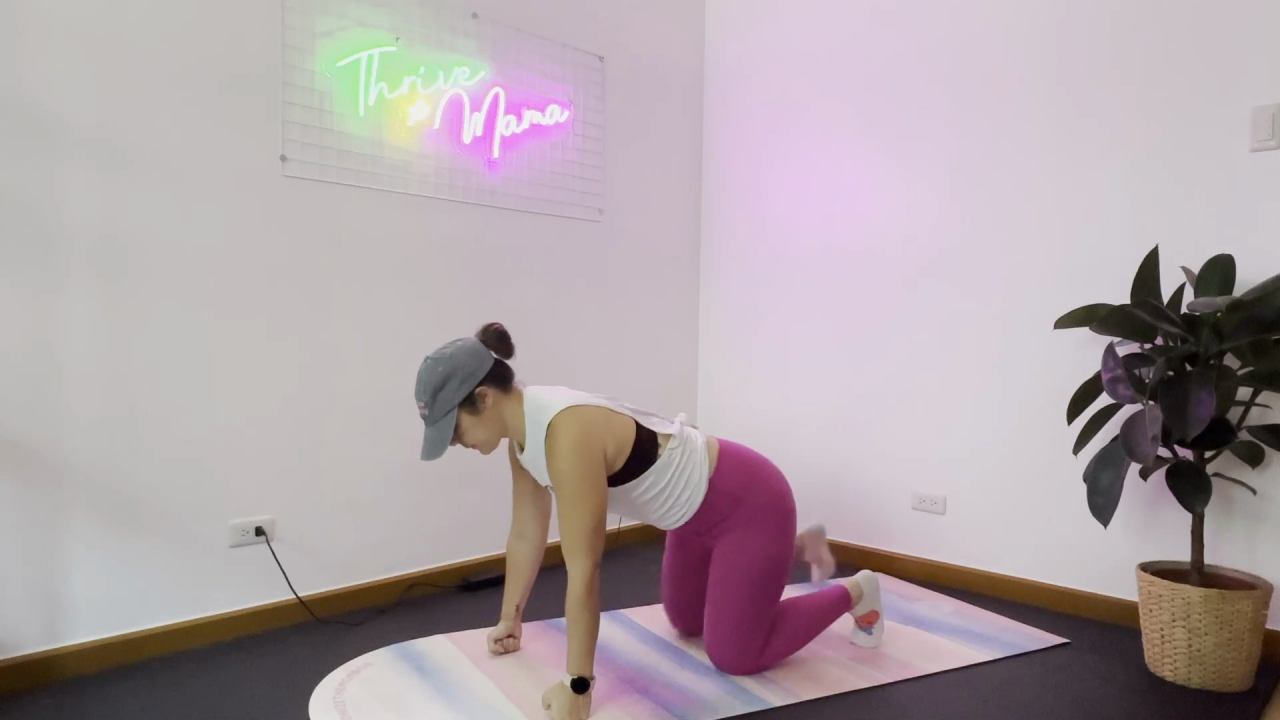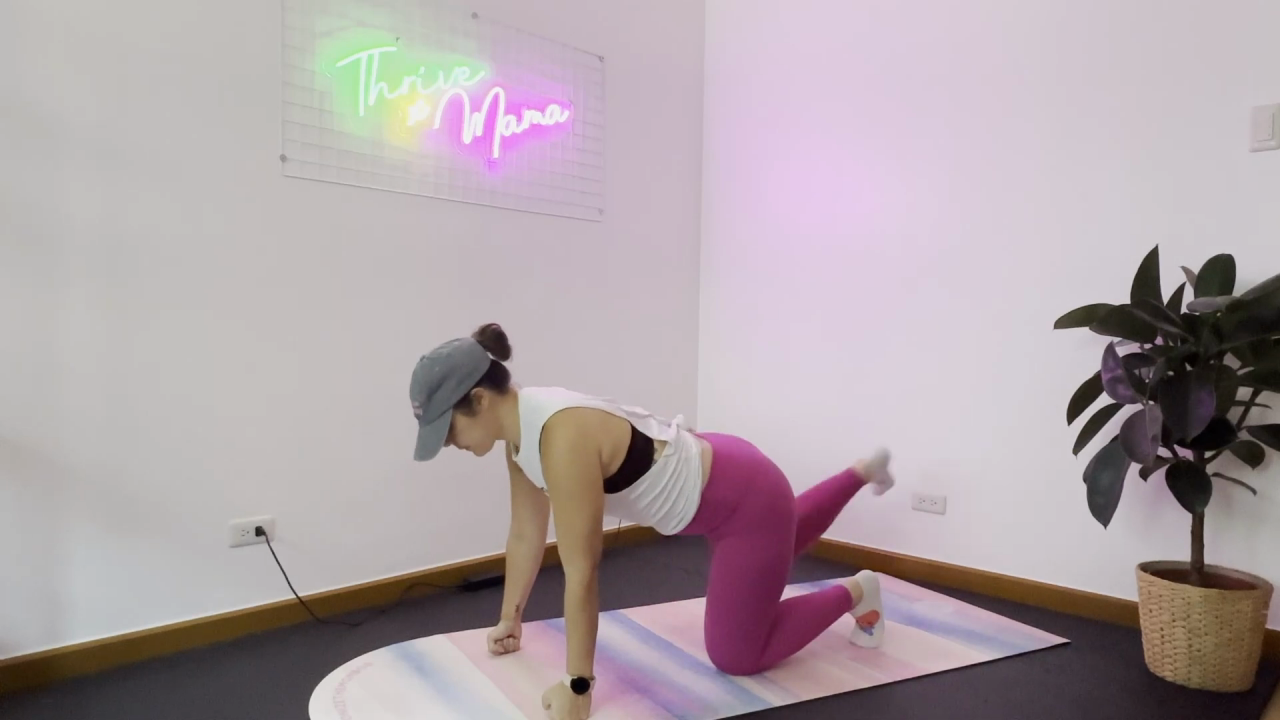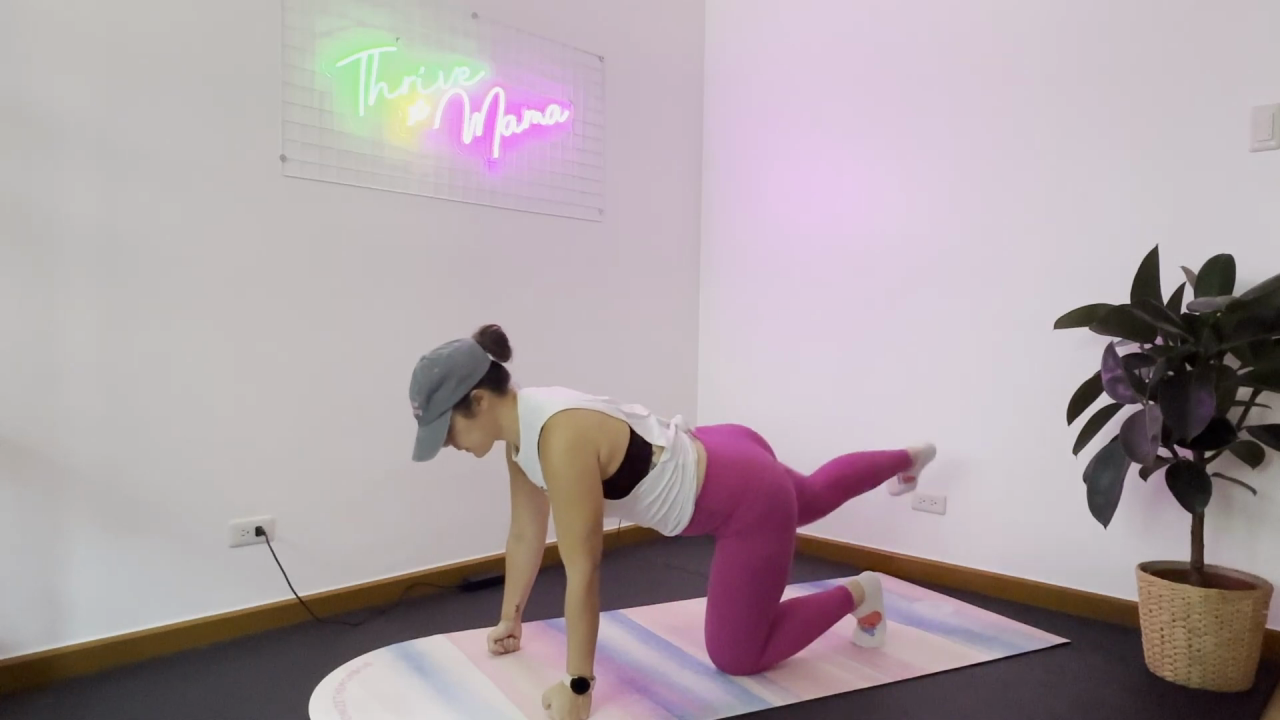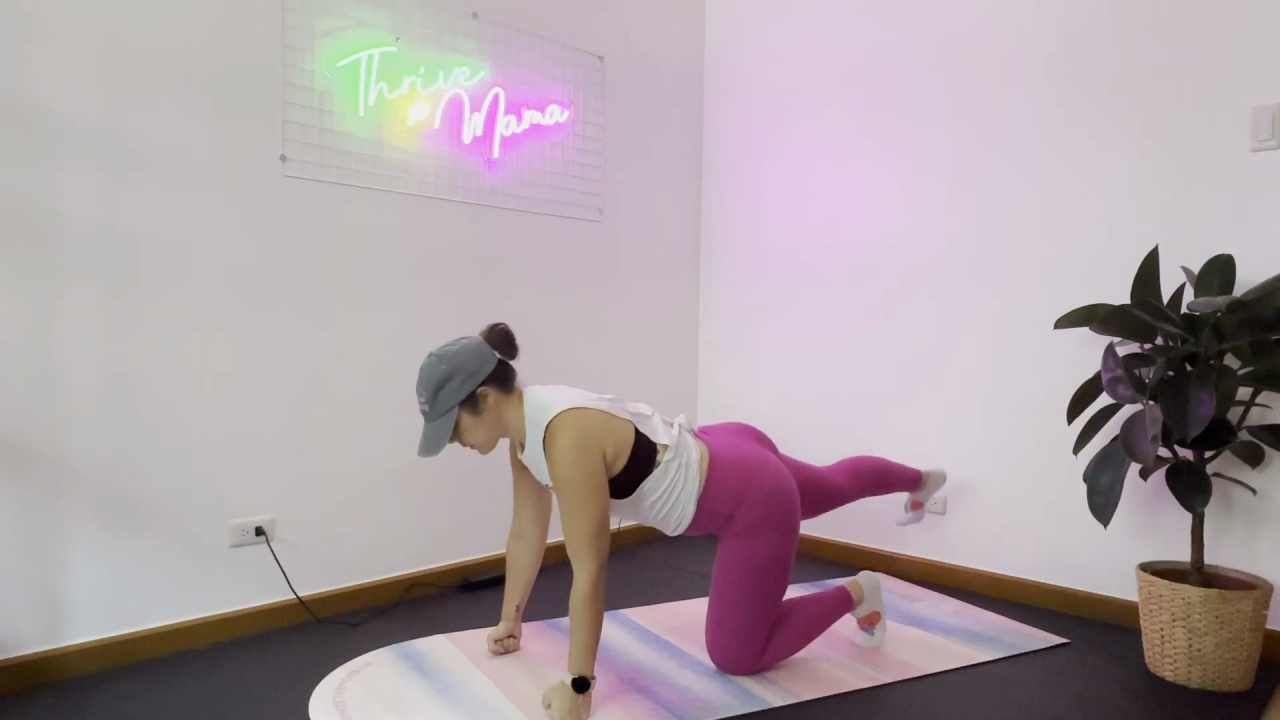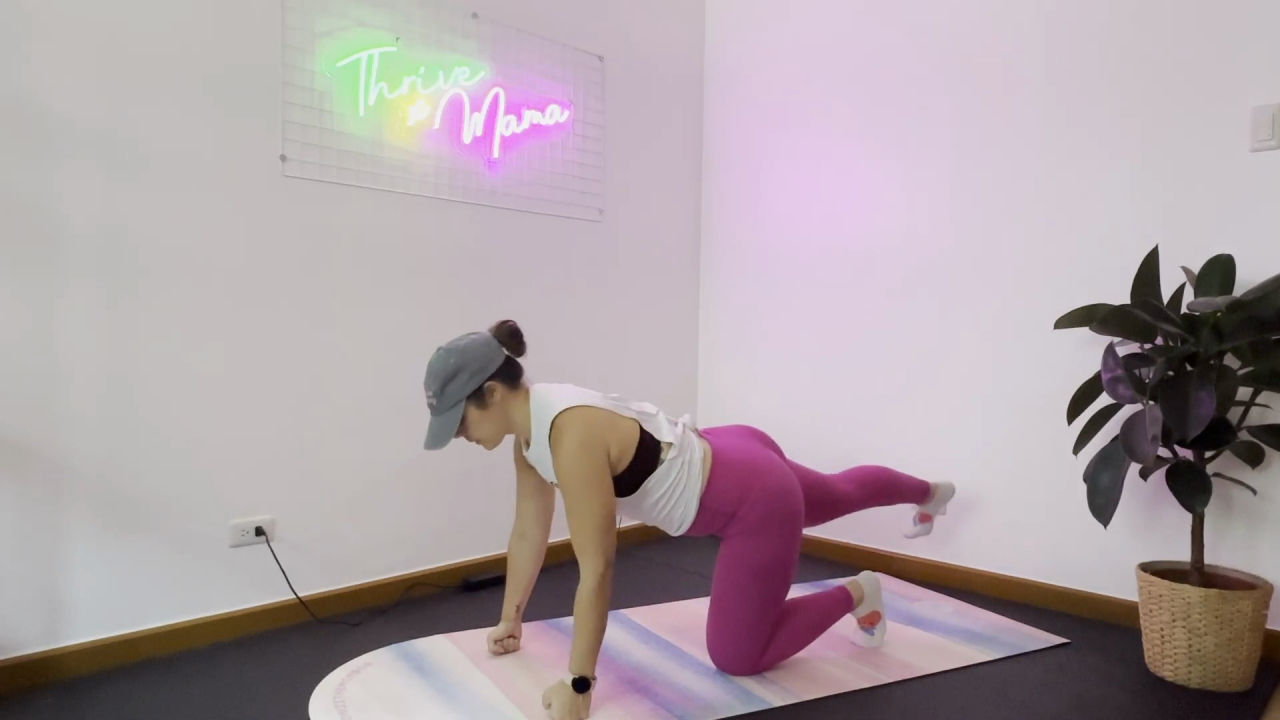
dt=0.2s
person 1, frame 1
left shoulder: (567, 435)
right shoulder: (522, 429)
left elbow: (584, 568)
right elbow: (526, 533)
right wrist: (509, 619)
left hip: (748, 500)
right hip: (702, 500)
left knee: (733, 656)
right knee: (686, 621)
left ankle: (852, 593)
right ankle: (800, 546)
person 1, frame 2
left shoulder: (562, 438)
right shoulder: (519, 429)
left elbow: (581, 571)
right elbow: (526, 534)
right wrist: (510, 619)
left hip: (748, 500)
right hip: (711, 480)
left knee: (735, 656)
left ankle: (854, 592)
right ankle: (863, 472)
person 1, frame 3
left shoulder: (560, 439)
right shoulder: (521, 428)
left elbow: (582, 572)
right elbow: (525, 534)
right wrist: (510, 618)
left hip: (748, 498)
right hip: (721, 455)
left knee: (736, 656)
right knee: (809, 499)
left ankle: (856, 593)
right ankle: (907, 458)
person 1, frame 4
left shoulder: (566, 438)
right shoulder: (525, 426)
left elbow: (589, 570)
right elbow: (526, 533)
right wrist: (510, 618)
left hip: (753, 500)
right hip: (727, 454)
left knee: (736, 657)
right knee: (834, 486)
left ankle: (855, 594)
right ankle: (921, 481)
person 1, frame 5
left shoulder: (571, 435)
right shoulder: (529, 426)
left elbow: (597, 568)
right elbow: (528, 532)
right wrist: (509, 619)
left hip: (755, 501)
right hip: (731, 457)
left knee: (736, 656)
right knee: (839, 494)
left ankle: (855, 594)
right ankle: (930, 493)
